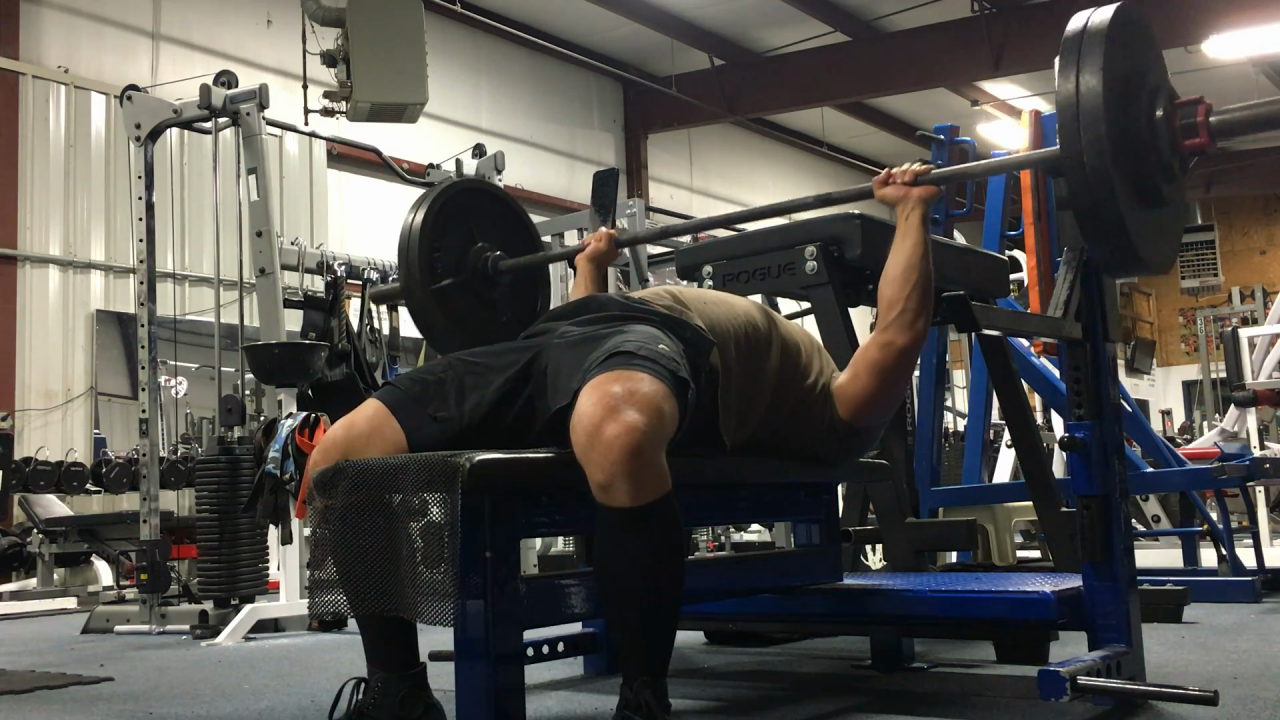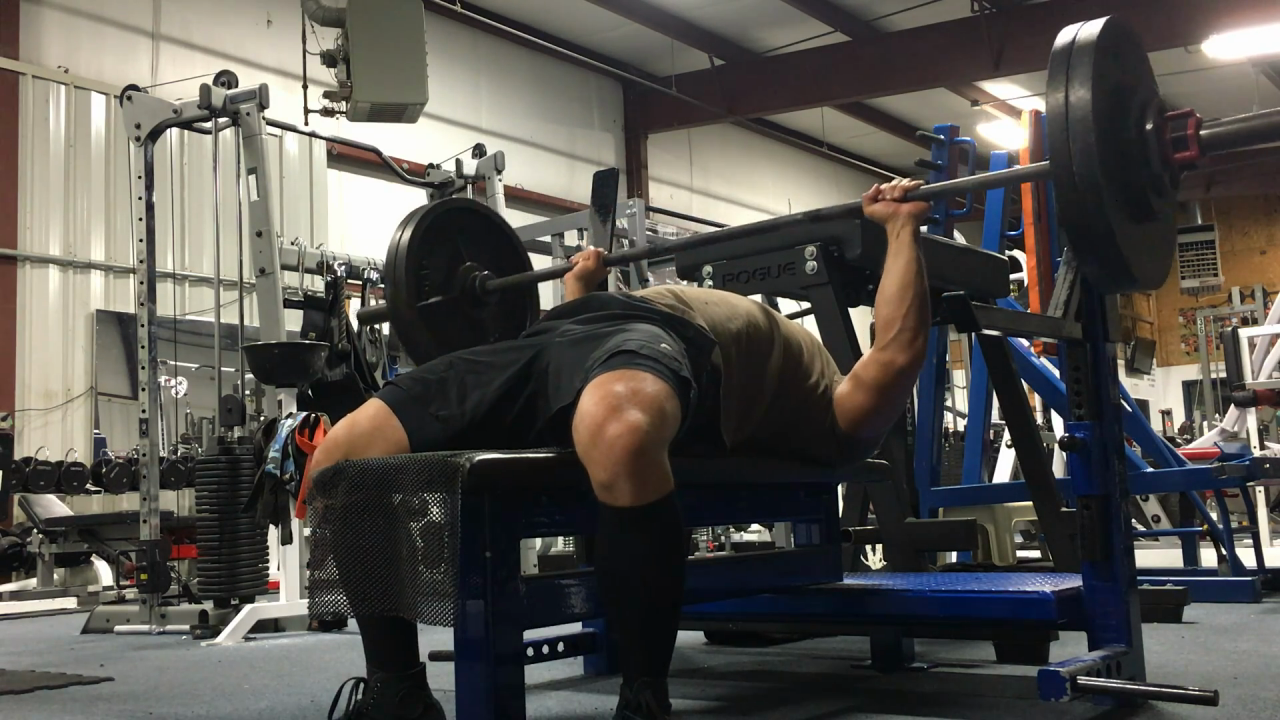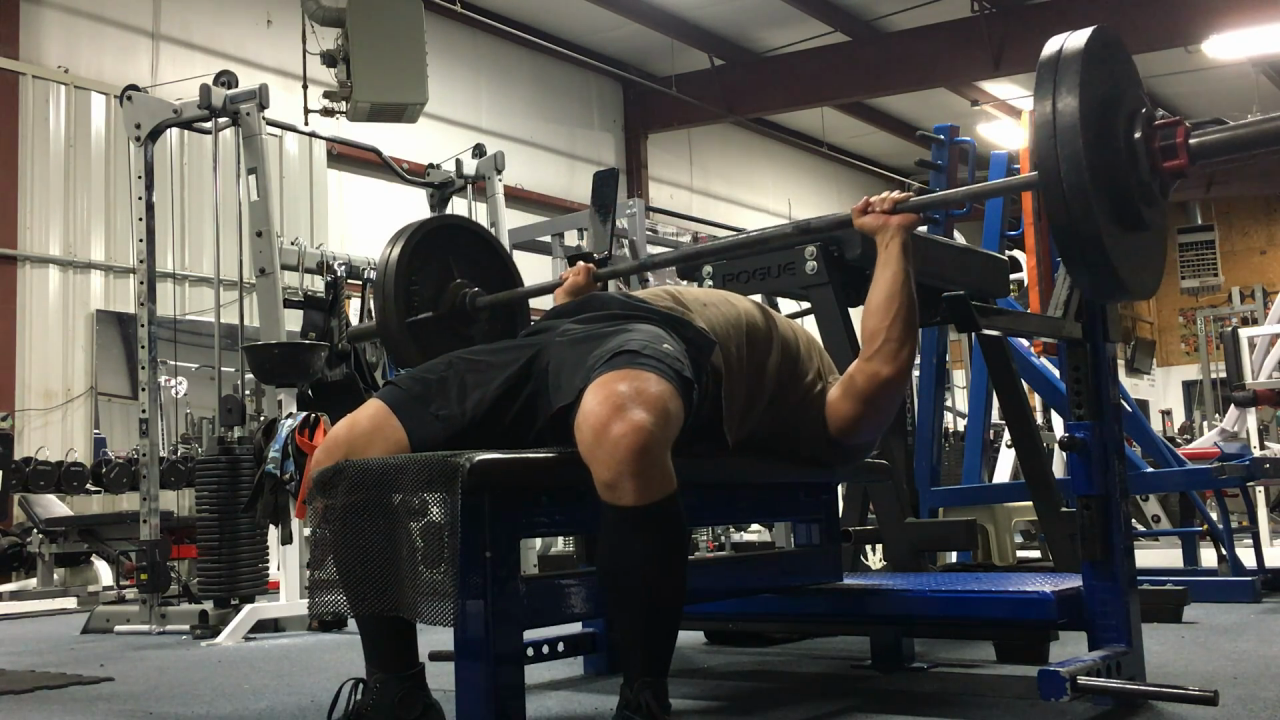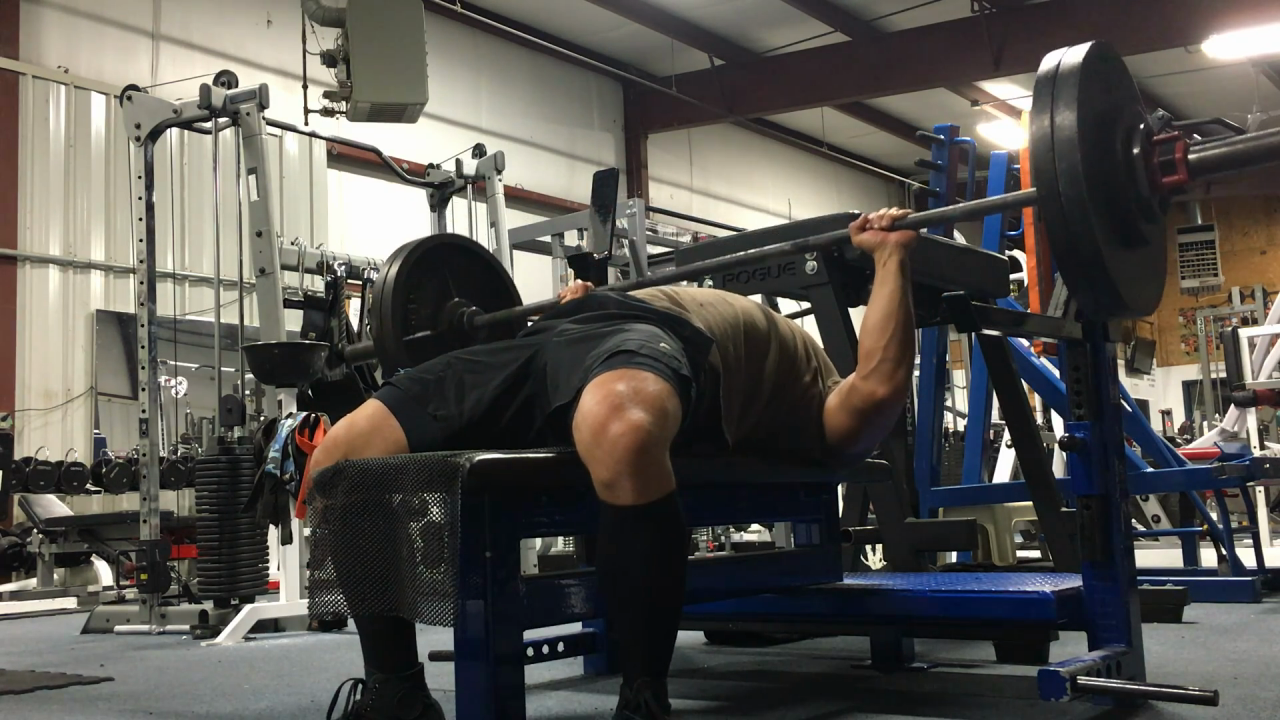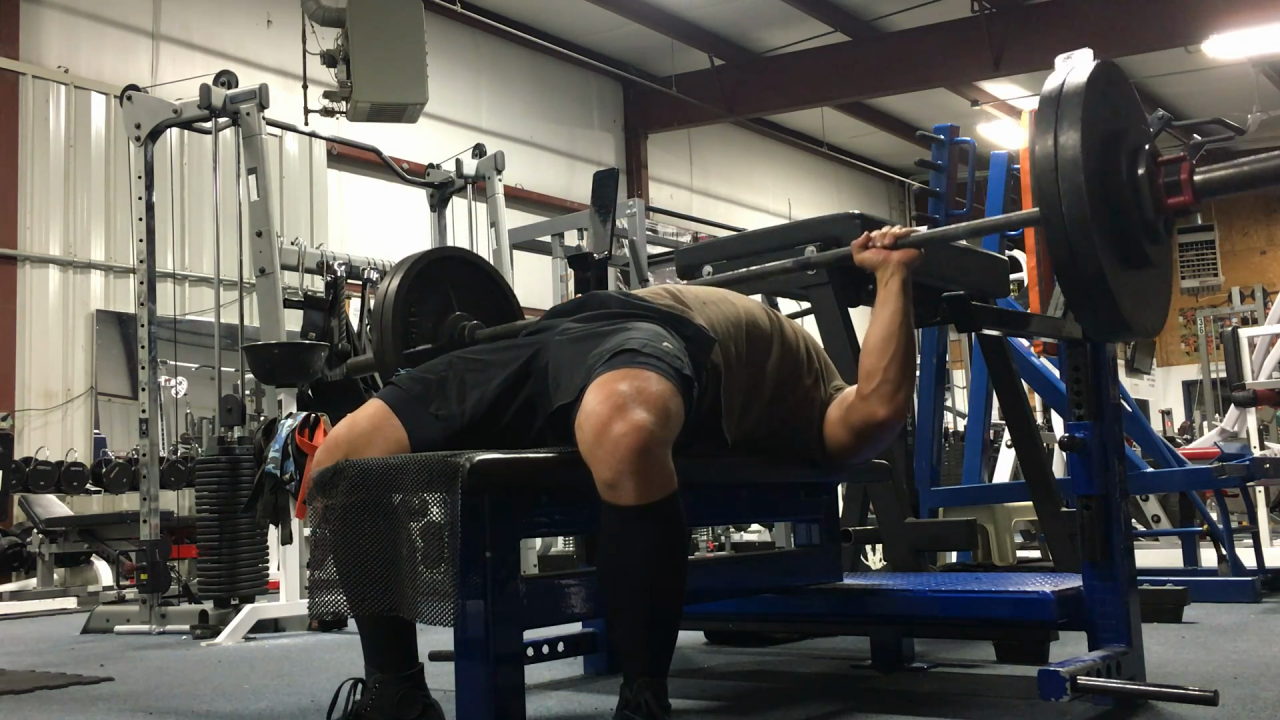
dt=0.2s
person 1, frame 1
left shoulder: (833, 411)
left elbow: (899, 335)
left wrist: (911, 212)
right wrist: (589, 266)
left knee: (615, 435)
right knee: (341, 461)
person 1, frame 2
left shoulder: (834, 412)
left elbow: (898, 355)
left wrist: (902, 229)
right wrist: (579, 286)
left knee: (616, 433)
right knee: (341, 462)
person 1, frame 3
left shoulder: (830, 410)
left elbow: (885, 365)
left wrist: (892, 241)
right wrist: (570, 301)
left knee: (621, 433)
right knee: (341, 462)
person 1, frame 4
left shoulder: (827, 409)
left elbow: (881, 384)
left wrist: (889, 259)
right wrist: (568, 310)
left knee: (619, 434)
right knee: (342, 461)
person 1, frame 5
left shoulder: (828, 409)
left elbow: (882, 406)
left wrist: (892, 274)
right wrist: (569, 314)
left knee: (622, 433)
right knee: (343, 462)
